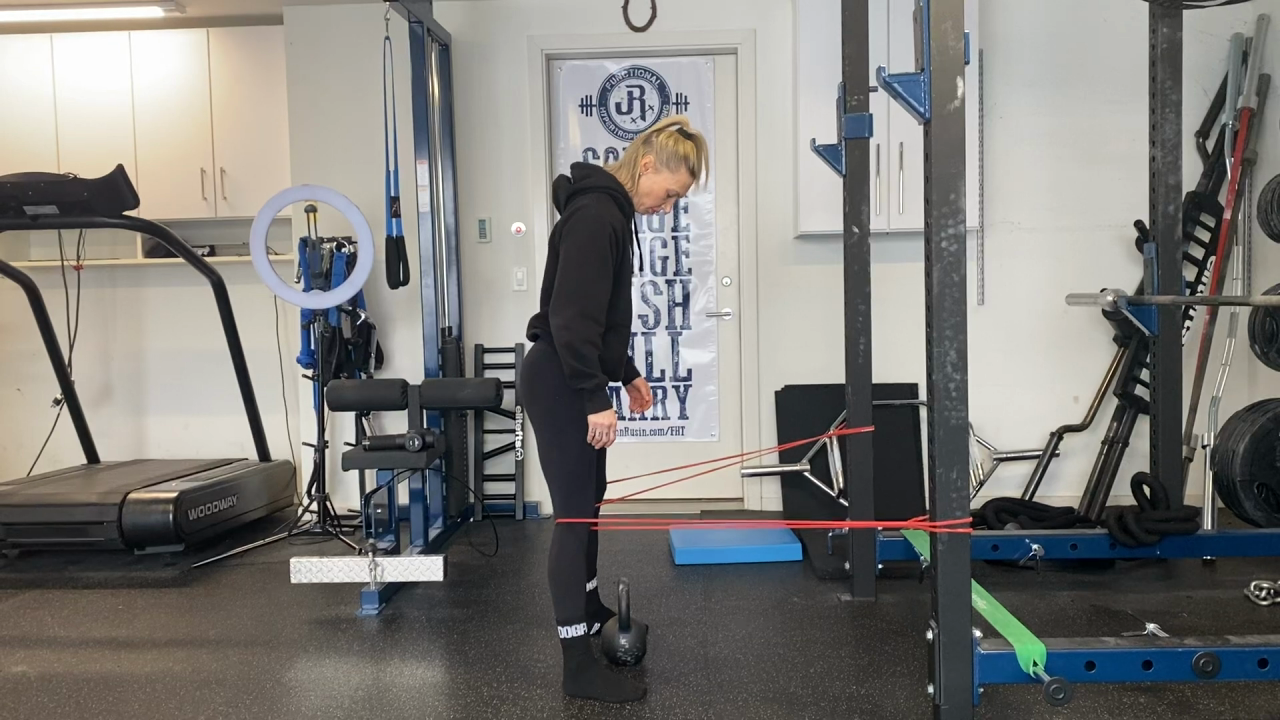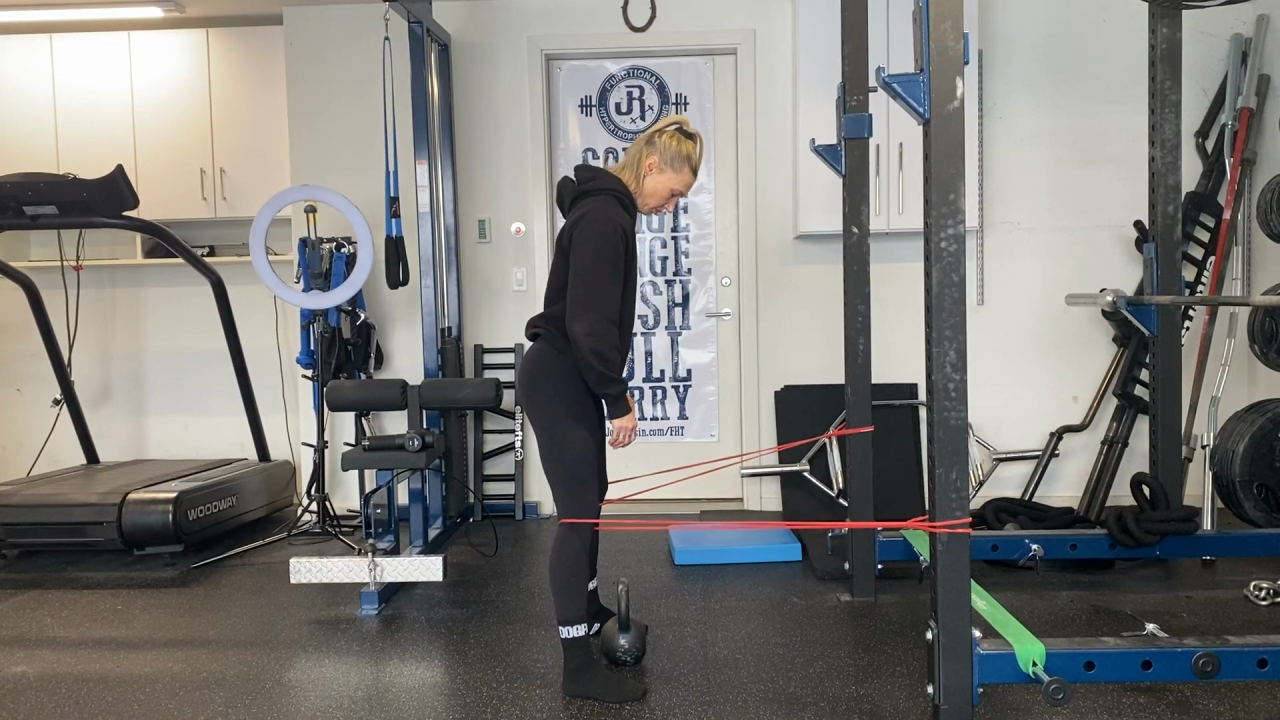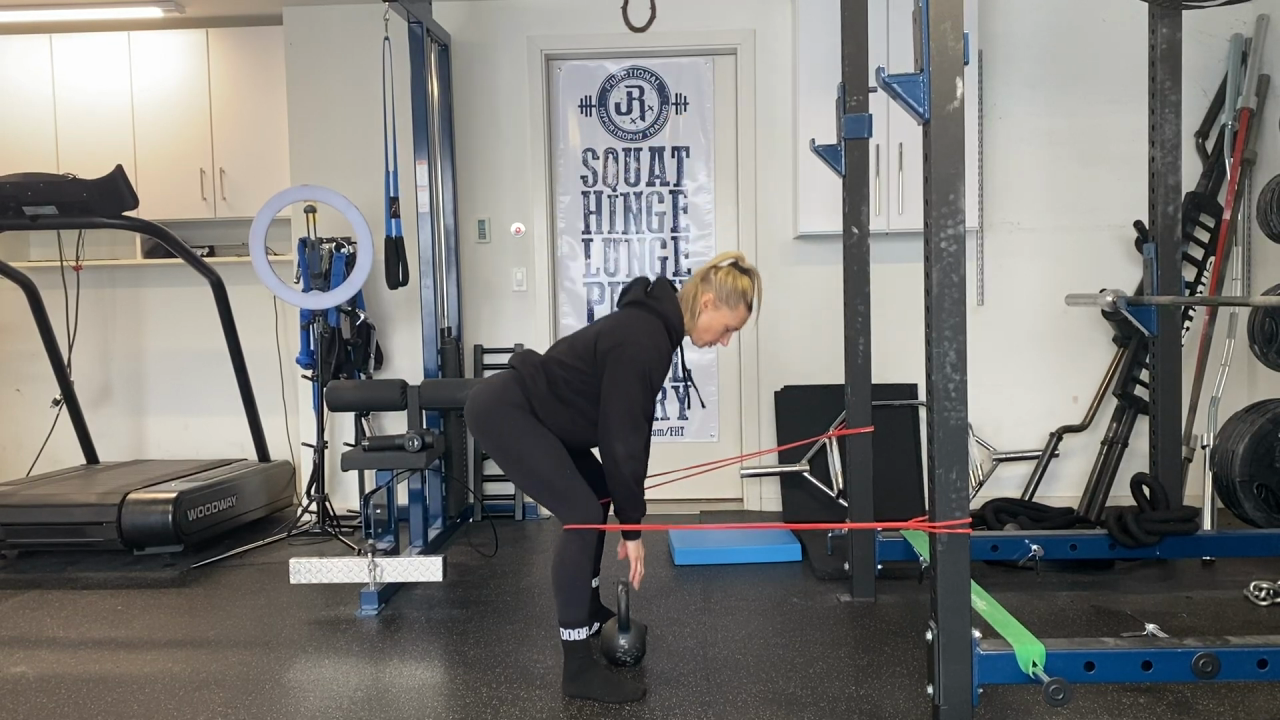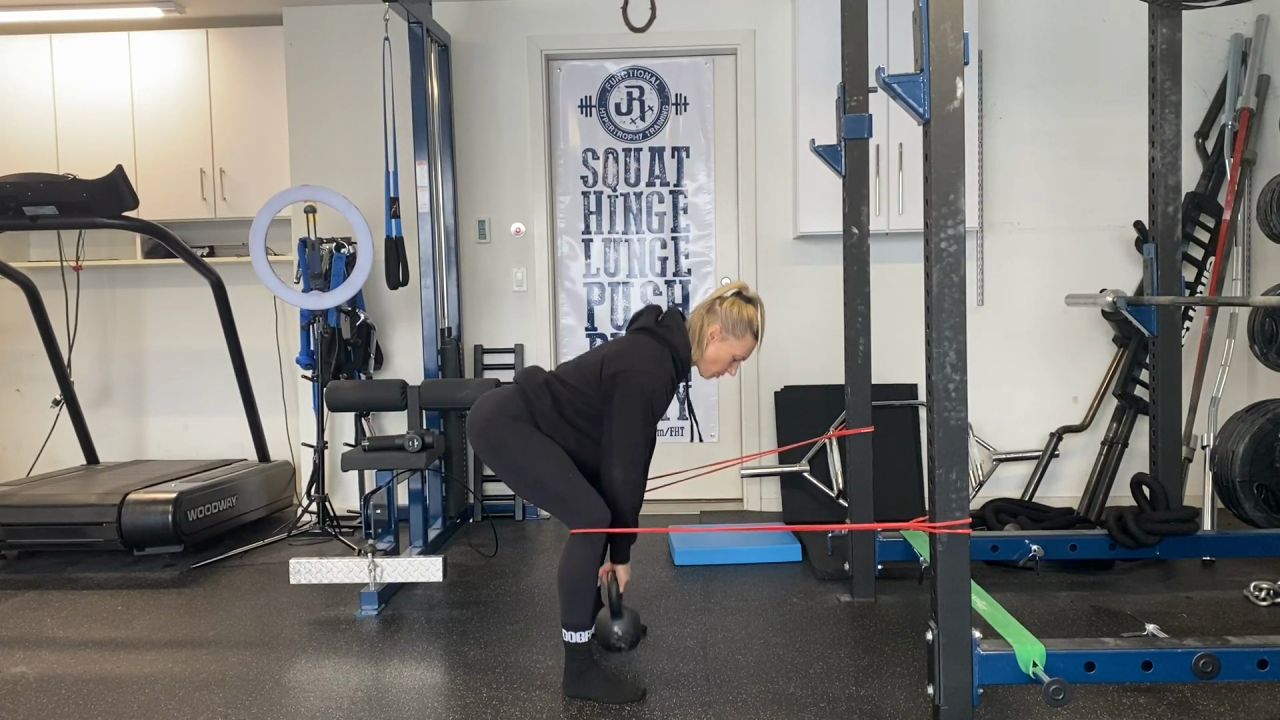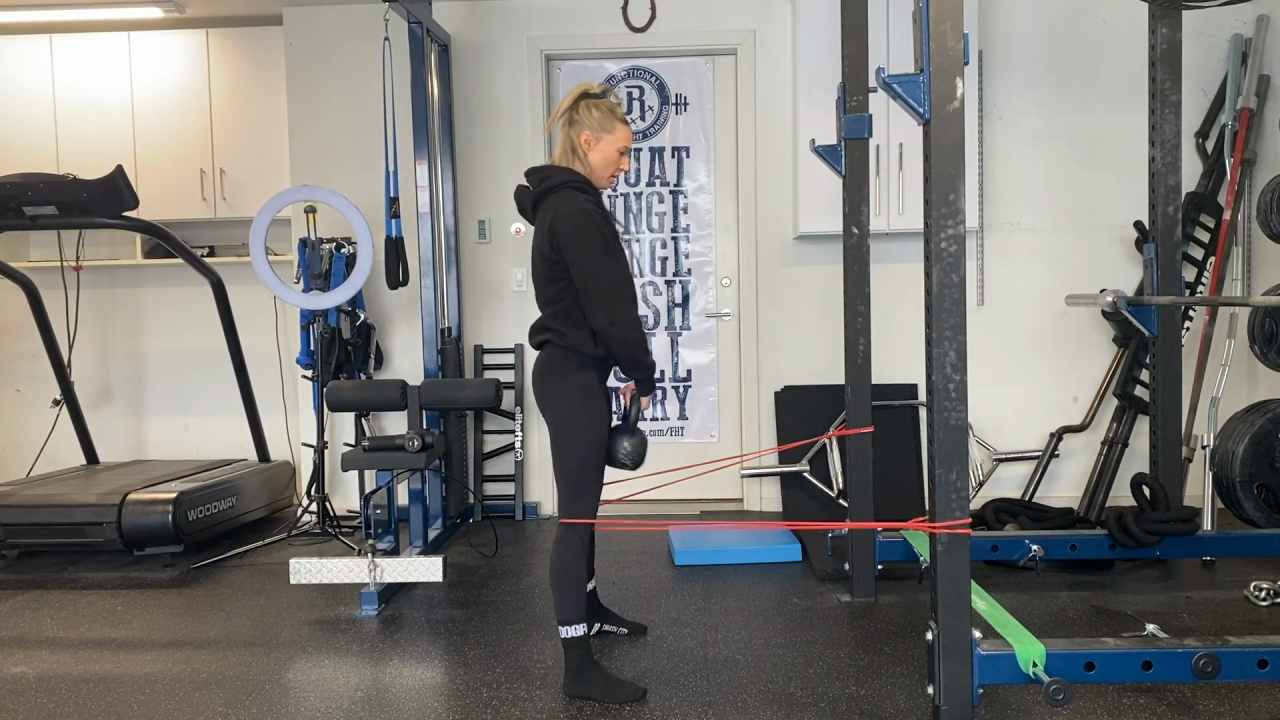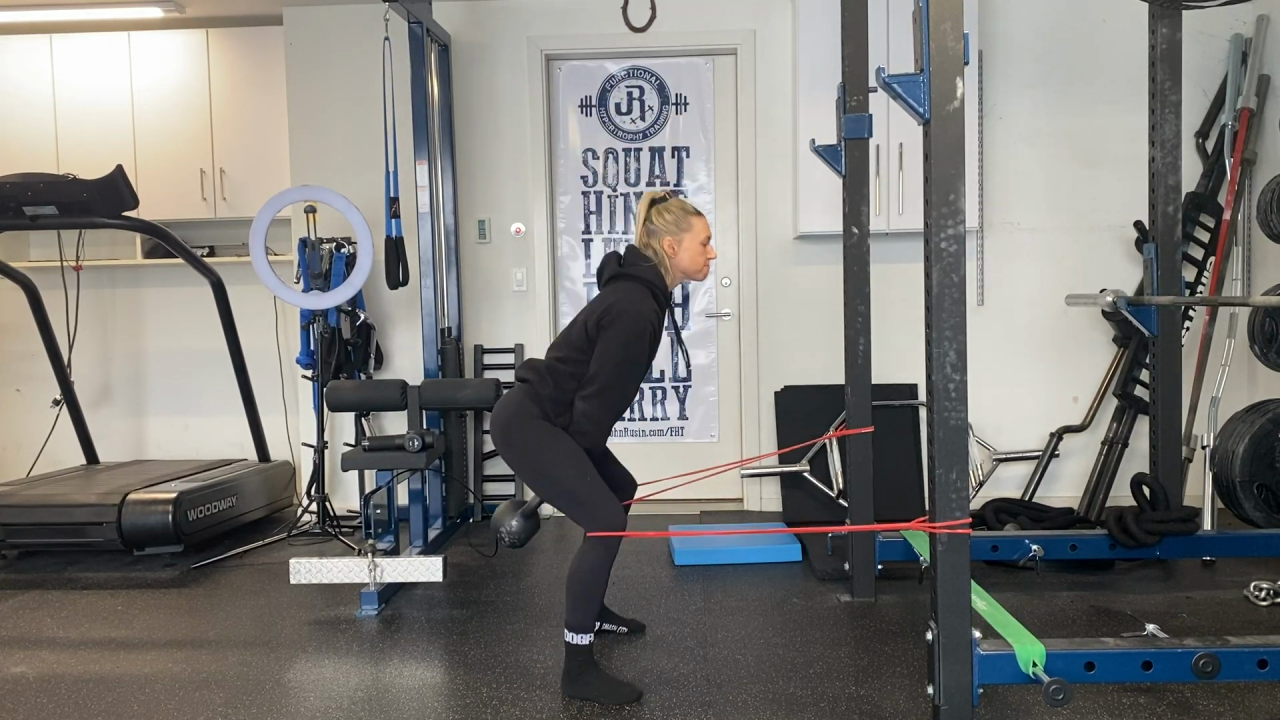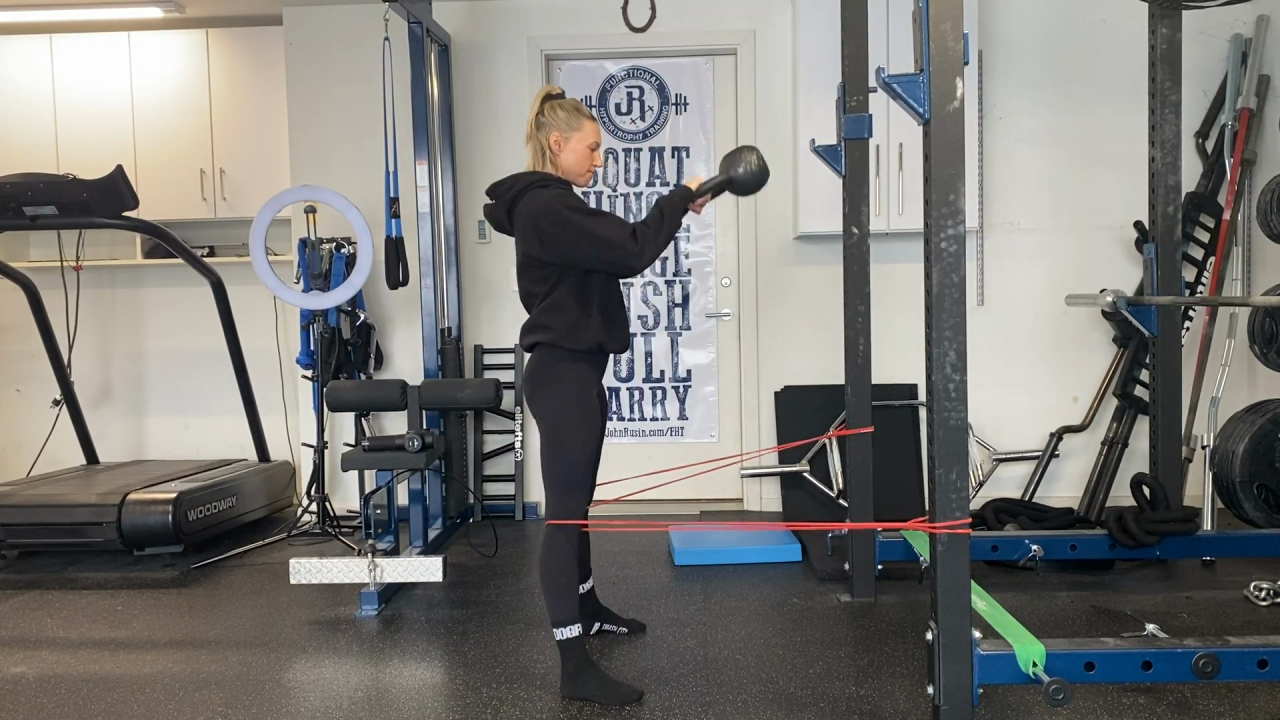
dt=0.7s
person 1, frame 1
left shoulder: (608, 211)
right shoulder: (593, 216)
right elbow: (571, 318)
left wrist: (627, 372)
right wrist: (596, 398)
left hip: (573, 381)
right hip: (560, 384)
left knee: (589, 500)
right knee: (574, 512)
left ankle: (591, 615)
right ankle: (579, 665)
person 1, frame 2
left shoulder: (607, 210)
right shoulder: (602, 217)
right elbow: (589, 321)
left wrist: (613, 389)
right wrist: (616, 401)
left hip: (568, 378)
right hip: (558, 380)
left knee: (590, 498)
right knee: (579, 510)
left ankle: (590, 613)
right ankle: (578, 665)
person 1, frame 3
left shoulder: (653, 326)
right shoulder: (641, 340)
left elbow: (631, 430)
right elbow: (621, 439)
left wrist: (629, 514)
right wrist: (632, 529)
left hip: (528, 410)
right hip: (503, 411)
left knee: (596, 497)
right knee: (581, 513)
left ankle: (592, 613)
right ankle: (578, 666)
person 1, frame 4
left shoulder: (660, 354)
right shoulder: (647, 368)
left elbow: (630, 457)
right elbow: (624, 465)
left wrist: (619, 541)
right wrist: (620, 551)
left hip: (526, 421)
right hip: (503, 425)
left knee: (600, 506)
right knee: (590, 518)
left ankle: (590, 615)
right ankle: (579, 670)
person 1, frame 5
left shoulder: (565, 202)
right shoulder: (574, 208)
right elbow: (610, 308)
left wrist: (628, 372)
right wrist: (643, 376)
left hip: (571, 371)
right hip: (574, 377)
left knee: (585, 502)
right knee: (578, 511)
left ankle: (589, 609)
right ankle: (578, 666)
person 1, frame 6
left shoulder: (641, 293)
right shoulder: (636, 308)
left elbow: (599, 394)
right elbow: (600, 402)
left wrist: (592, 472)
right wrist: (579, 474)
left hip: (546, 415)
right hip: (528, 422)
left knee: (620, 492)
right knee: (604, 519)
left ankle: (591, 610)
right ankle: (578, 668)
person 1, frame 7
left shoulder: (550, 204)
right shoulder: (545, 207)
left elbow: (615, 249)
right elbow: (629, 252)
left wrist: (676, 206)
right wrist: (679, 198)
left hip: (574, 370)
right hip: (563, 374)
left knee: (577, 503)
right knee: (565, 513)
left ankle: (586, 608)
right ankle: (575, 667)
